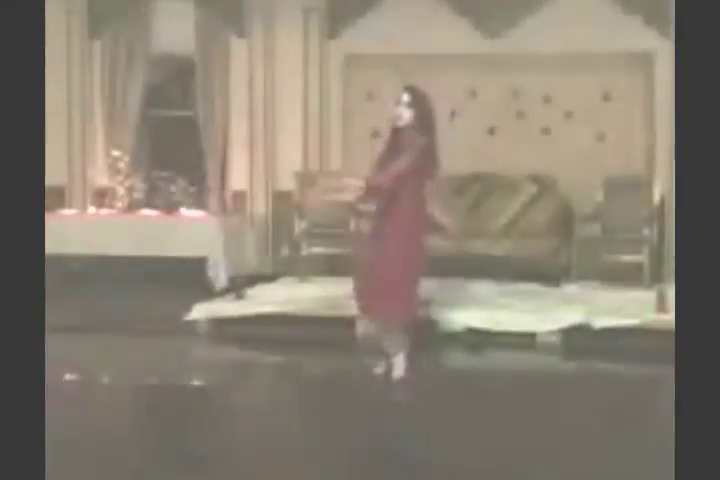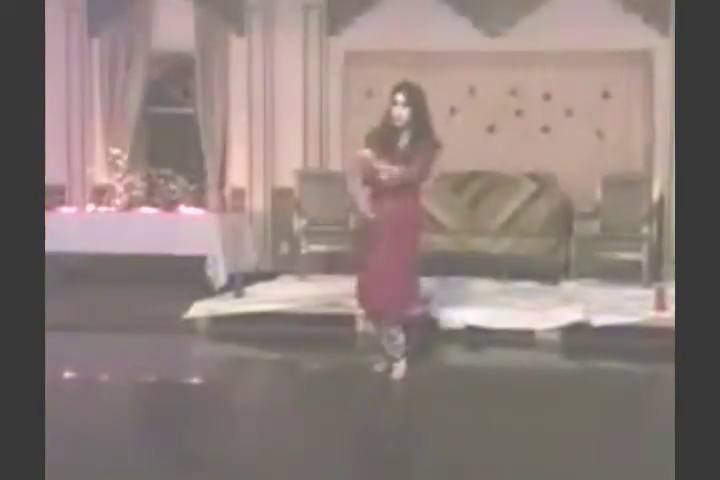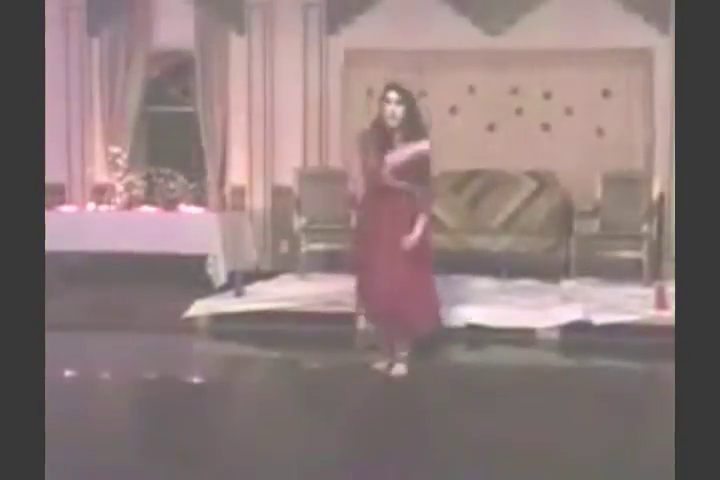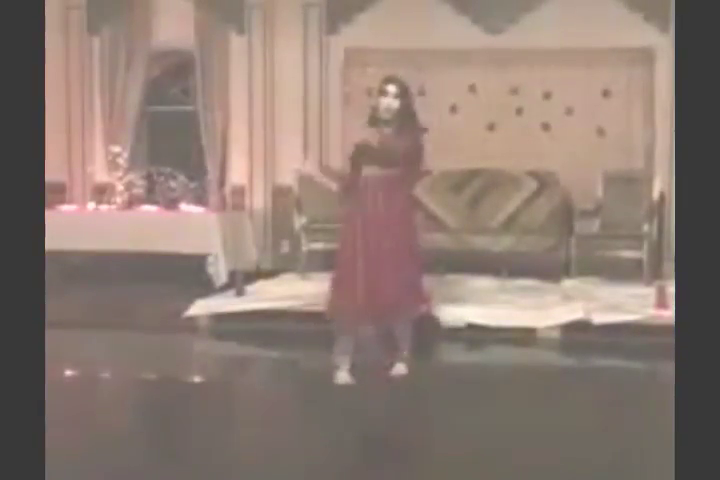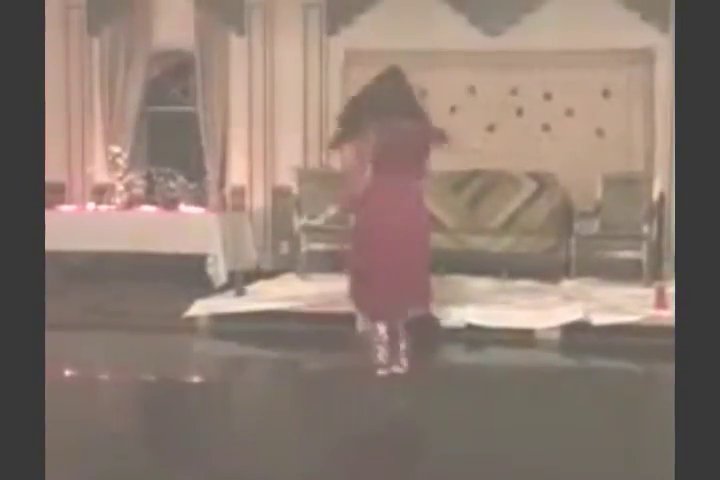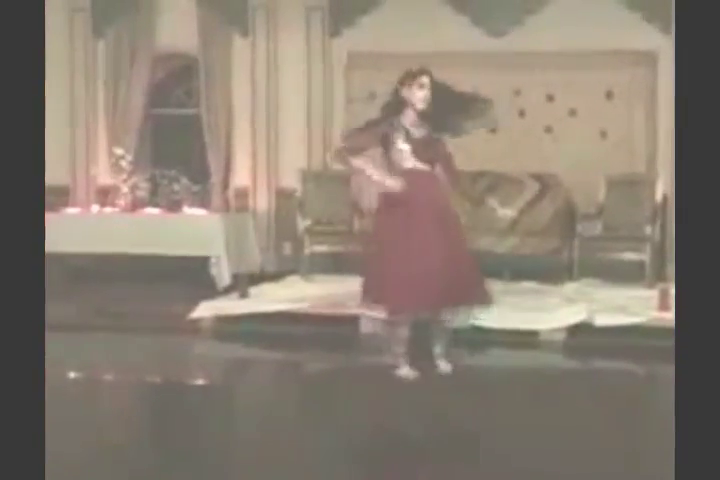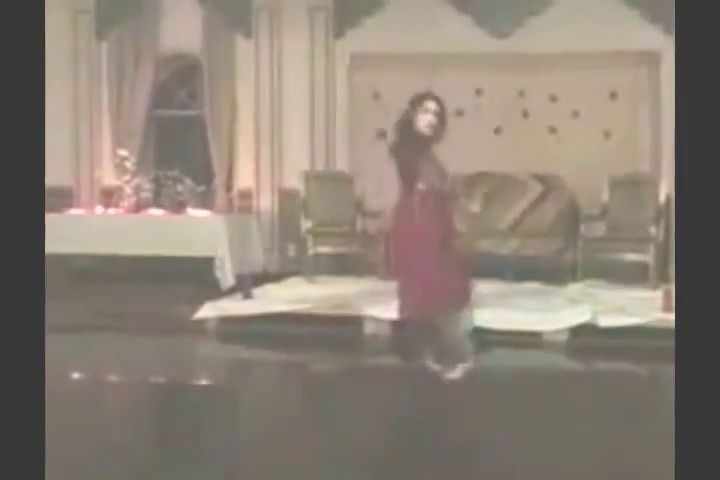
dt=0.5s
person 1, frame 1
left shoulder: (419, 142)
right shoulder: (397, 141)
left elbow: (390, 178)
left hip: (404, 221)
right hip: (385, 218)
left knee: (389, 287)
right knee: (374, 285)
left ankle: (397, 352)
right ankle: (390, 352)
person 1, frame 2
left shoulder: (425, 143)
right shoulder: (377, 137)
left elbow: (413, 174)
right elbow: (360, 173)
left wrist: (381, 169)
right wrist: (361, 198)
left hip: (402, 217)
right hip: (375, 215)
left knee: (388, 283)
right knee: (374, 285)
left ankle: (397, 355)
right ankle: (390, 351)
person 1, frame 3
left shoulder: (420, 147)
right shoulder: (373, 139)
left elbow: (425, 192)
right elbow: (374, 169)
left wrist: (419, 228)
right wrist: (408, 151)
left hip: (407, 225)
right hip: (375, 224)
left knee: (406, 290)
right knee: (377, 290)
left ankle: (401, 355)
right ankle: (386, 350)
person 1, frame 4
left shoulder: (409, 137)
right shoulder: (365, 140)
left elbow: (398, 150)
right elbow: (352, 183)
left wrist: (376, 139)
left hip: (395, 221)
right hip: (361, 221)
left knee: (398, 290)
right knee: (352, 291)
left ankle: (402, 357)
right ankle: (341, 364)
person 1, frame 5
left shoulder: (375, 131)
right shoulder: (421, 129)
left elbow: (357, 177)
left wrist: (342, 205)
left hip: (380, 213)
right hip: (411, 213)
left knee: (378, 285)
right knee: (401, 285)
left ankle: (385, 359)
right ankle: (399, 353)
person 1, frame 6
left shoulder: (432, 133)
right shoulder: (388, 127)
left elbow: (450, 172)
right elbow: (344, 152)
right wrist: (379, 176)
left hip: (433, 210)
right hip: (399, 212)
left knee: (442, 281)
right knee: (401, 287)
left ankle: (440, 353)
right ankle: (400, 360)
person 1, frame 7
left shoulder: (418, 148)
right shoulder: (413, 148)
right elbow: (440, 186)
left hip: (429, 225)
right hip: (416, 226)
left knee: (441, 289)
right knee: (435, 290)
left ankle: (432, 353)
